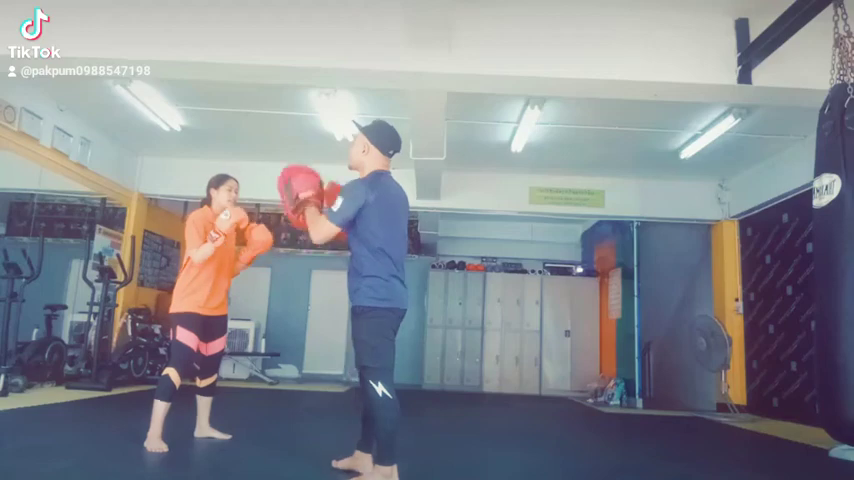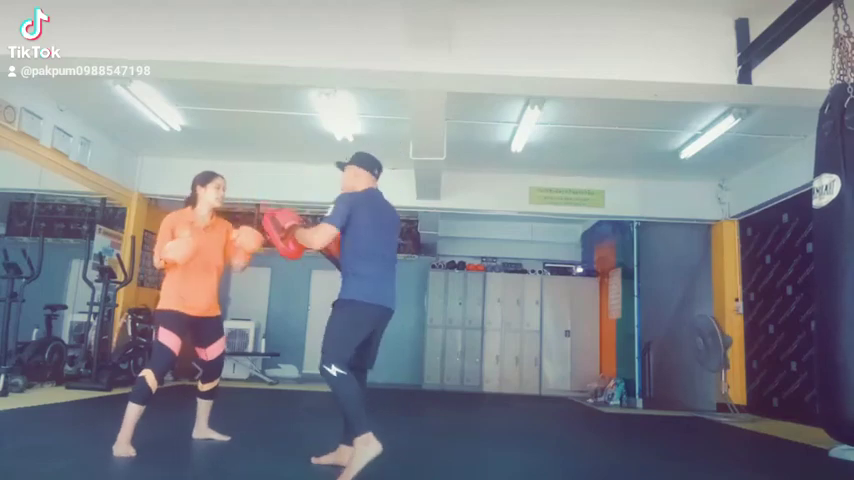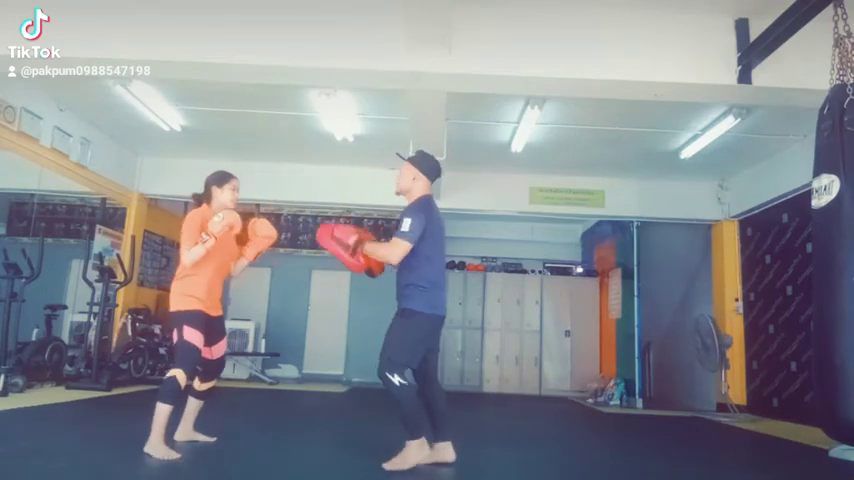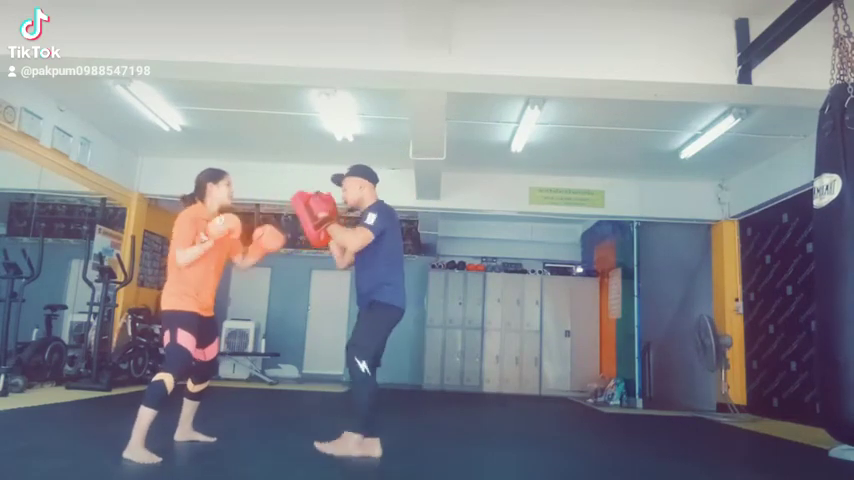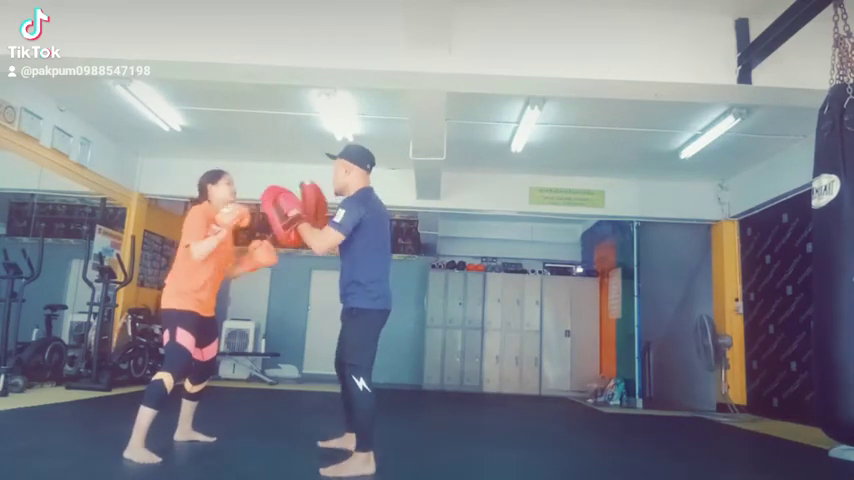
dt=1s
person 1, frame 1
left shoulder: (360, 188)
right shoulder: (394, 191)
left elbow: (320, 234)
left wrist: (309, 204)
right wrist: (333, 210)
left hip: (373, 301)
right hip: (389, 298)
left knee: (378, 382)
right knee: (371, 378)
person 1, frame 2
left shoulder: (349, 201)
right shoulder: (390, 212)
left elbow: (319, 239)
left wrist: (294, 230)
right wrist: (338, 249)
left hip: (358, 298)
right hip: (383, 302)
left knee: (332, 366)
right knee: (353, 372)
left ankle: (364, 439)
right ankle: (348, 447)
person 1, frame 3
left shoulder: (417, 210)
right shoulder: (427, 210)
left elbow: (394, 254)
left wrist: (361, 245)
right wrist: (371, 248)
left hip: (418, 307)
right hip: (427, 307)
left knee: (391, 371)
right knee: (426, 376)
left ankle: (416, 443)
right ankle: (441, 446)
person 1, frame 4
left shoulder: (380, 212)
right shoulder: (369, 219)
left elbow: (355, 242)
right elbow: (343, 261)
left wrist: (326, 223)
right wrist: (332, 231)
left hip: (384, 301)
right hip: (374, 302)
left knee: (357, 356)
right knee: (363, 365)
left ankle: (356, 436)
right ankle: (369, 439)
person 1, frame 5
left shoulder: (354, 204)
right shoulder: (372, 204)
left elbow: (321, 245)
left wrist: (297, 221)
left hip: (364, 304)
right hip: (365, 302)
left knee: (357, 375)
right knee: (345, 366)
right ankle: (354, 435)
person 2, frame 1
left shoulder: (231, 223)
right shoulder: (197, 218)
right elbow: (197, 257)
left wrist: (251, 252)
right wrist: (221, 233)
left hip: (216, 308)
right hip: (189, 304)
left knee: (210, 365)
right knee: (181, 363)
left ankle: (203, 426)
right ankle: (154, 434)
person 2, frame 2
left shoulder: (224, 228)
right shoulder: (175, 220)
left elbow: (237, 265)
right elbow: (157, 261)
left wrist: (246, 248)
right wrist: (167, 256)
left hip: (208, 310)
right hip: (176, 305)
left knee: (213, 367)
right knee: (159, 365)
left ankle: (201, 427)
right ankle: (124, 438)
person 2, frame 3
left shoulder: (229, 226)
right shoulder: (196, 218)
left elbow: (232, 270)
right elbow: (188, 259)
left wrist: (255, 246)
right wrist: (213, 235)
left hip: (211, 306)
right hip: (188, 302)
left knee: (213, 367)
right knee: (186, 363)
left ankle: (185, 429)
right ankle: (155, 440)
person 2, frame 4
left shoulder: (225, 222)
right shoulder: (190, 216)
left elbow: (242, 261)
right elbow: (181, 260)
right wrist: (210, 238)
left hip: (204, 307)
right hip: (180, 303)
left knee: (206, 368)
right knee: (176, 367)
left ankle: (184, 429)
right ankle: (135, 444)
person 2, frame 5
left shoulder: (226, 221)
right shoulder: (200, 213)
left elbow: (226, 271)
right elbow: (199, 253)
left wrist: (254, 261)
right wrist: (223, 229)
left hip: (205, 307)
right hip: (180, 303)
left knee: (204, 368)
right knee: (175, 367)
left ankle: (184, 429)
right ankle: (135, 444)
